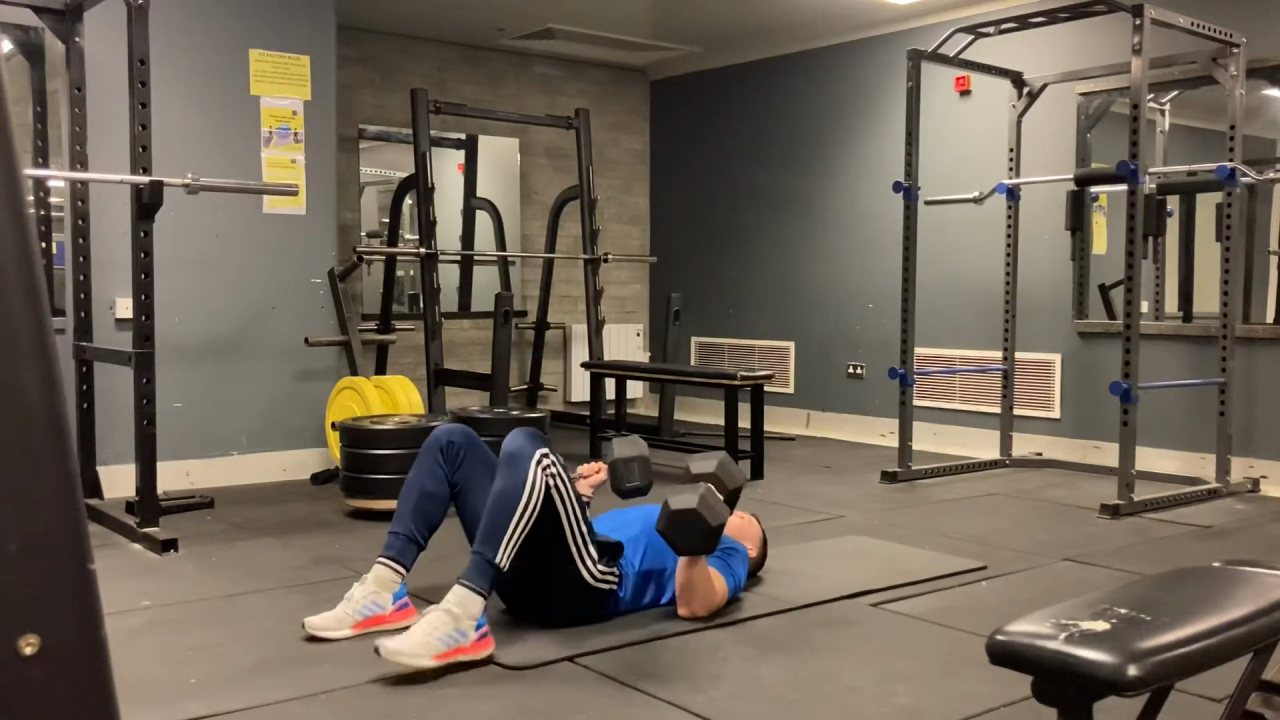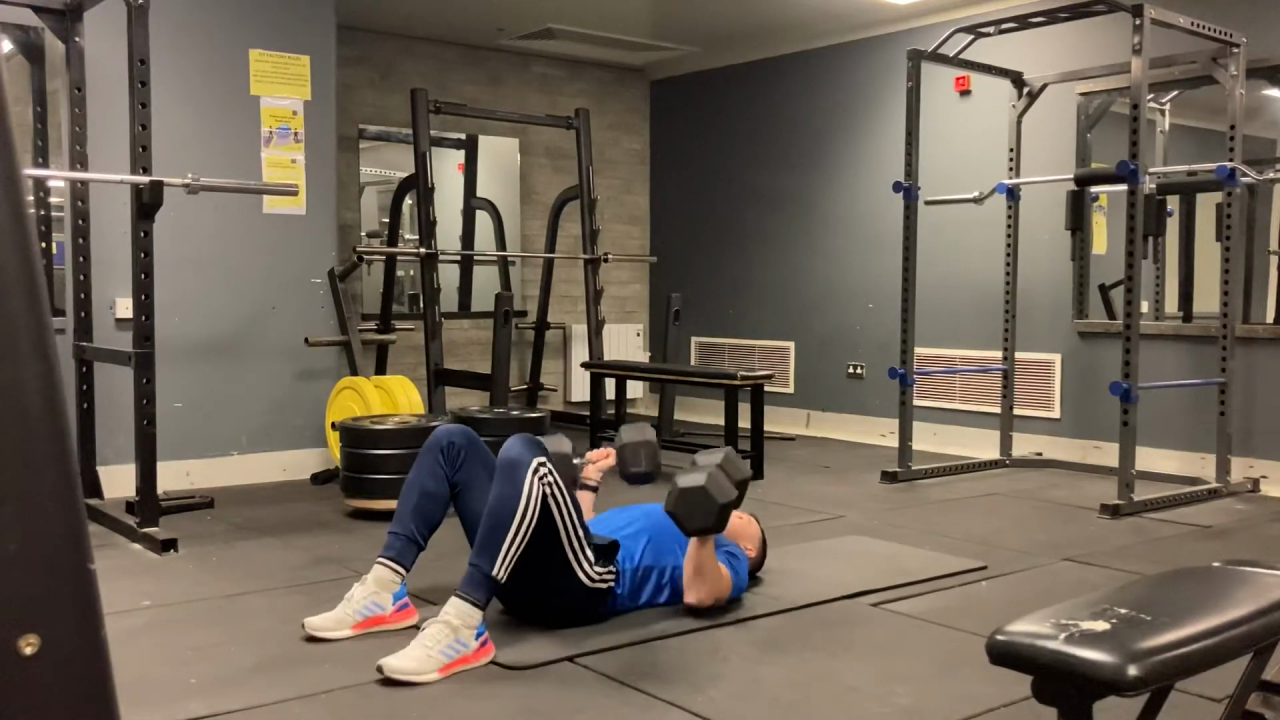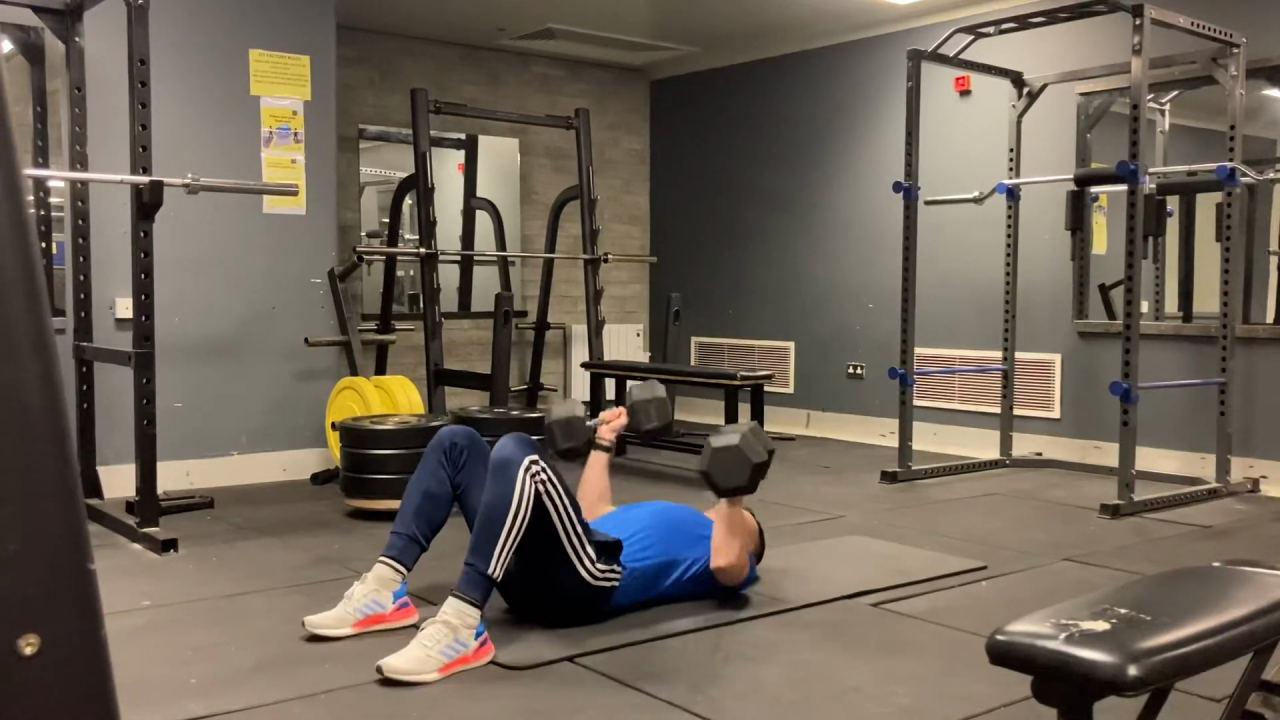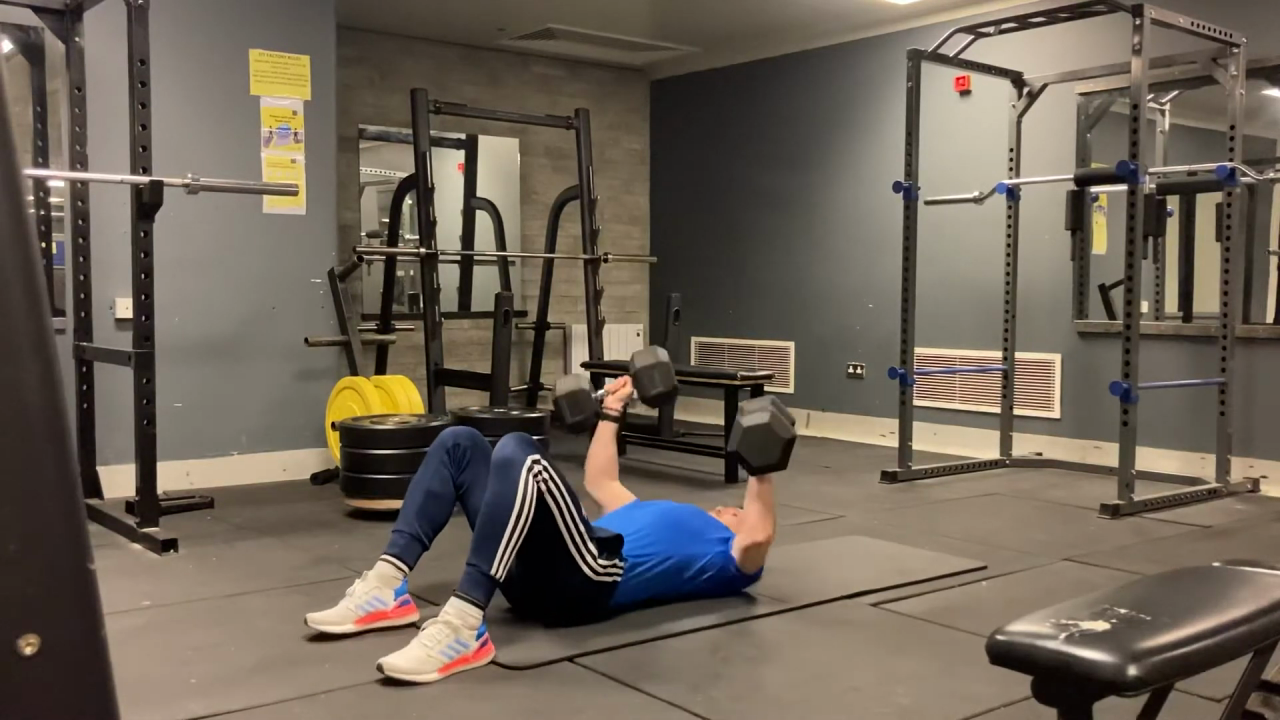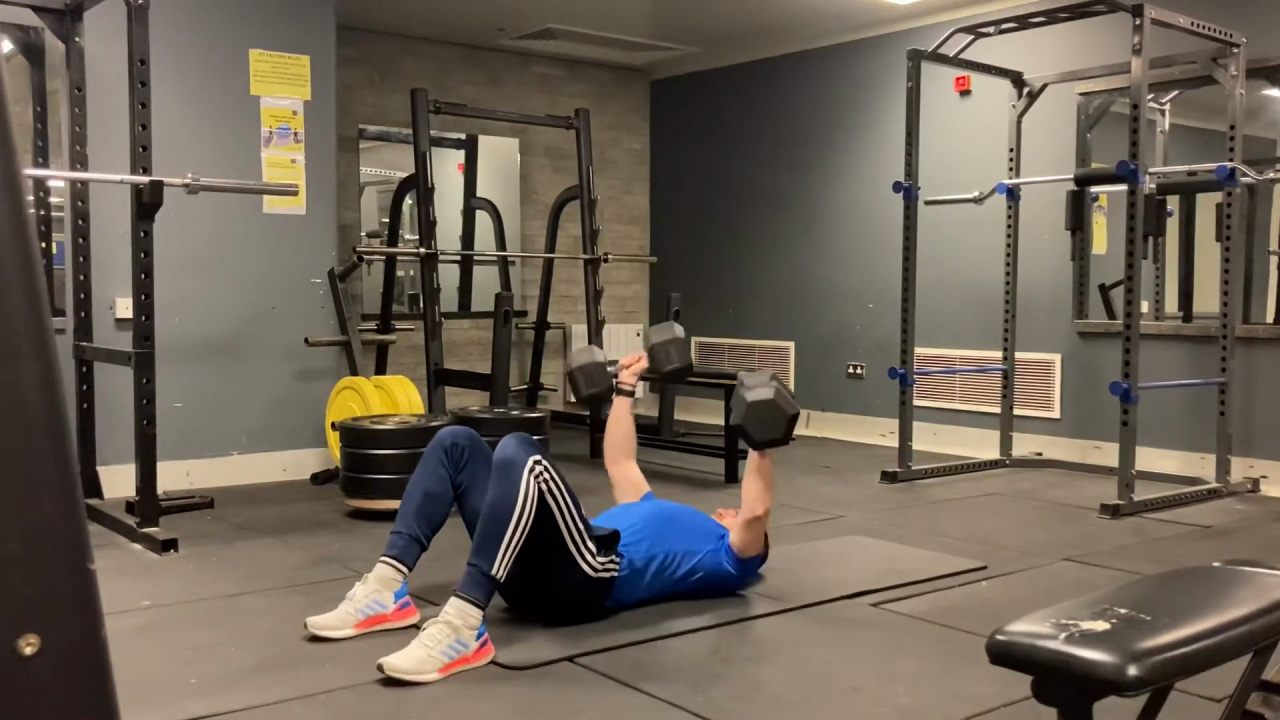
dt=0.3s
person 1, frame 1
left shoulder: (727, 556)
right shoulder: (664, 528)
left elbow: (691, 605)
right wrist: (581, 495)
left hip: (582, 584)
right hip: (529, 572)
left knee: (527, 446)
right knee: (452, 440)
left ankle: (463, 617)
right ankle: (385, 591)
person 1, frame 2
left shoulder: (727, 557)
right shoulder: (670, 531)
left elbow: (698, 594)
right wrist: (587, 483)
left hip: (582, 583)
right hip: (529, 572)
left knee: (523, 453)
right knee: (452, 442)
left ankle: (462, 626)
right ankle: (385, 592)
person 1, frame 3
left shoulder: (730, 567)
right shoulder: (672, 527)
left elbow: (728, 562)
right elbow: (591, 511)
left wrist: (734, 489)
right wrist: (604, 443)
left hip: (586, 581)
right hip: (533, 572)
left knee: (516, 453)
right knee: (457, 442)
left ankle: (461, 626)
right ankle: (385, 590)
person 1, frame 4
left shoulder: (730, 561)
right shoulder: (663, 520)
left elbow: (758, 539)
right elbow: (601, 485)
left wrist: (760, 469)
right wrist: (611, 413)
left hip: (591, 576)
right hip: (536, 570)
left knee: (518, 453)
right knee: (458, 442)
left ankle: (463, 626)
right ankle: (388, 589)
person 1, frame 5
left shoulder: (727, 560)
right shoulder: (665, 520)
left elbow: (755, 513)
right elbow: (620, 464)
left wrist: (760, 443)
right wrist: (625, 388)
left hip: (588, 576)
right hip: (533, 571)
left knee: (519, 453)
right knee: (456, 443)
left ankle: (463, 625)
right ankle: (387, 590)
